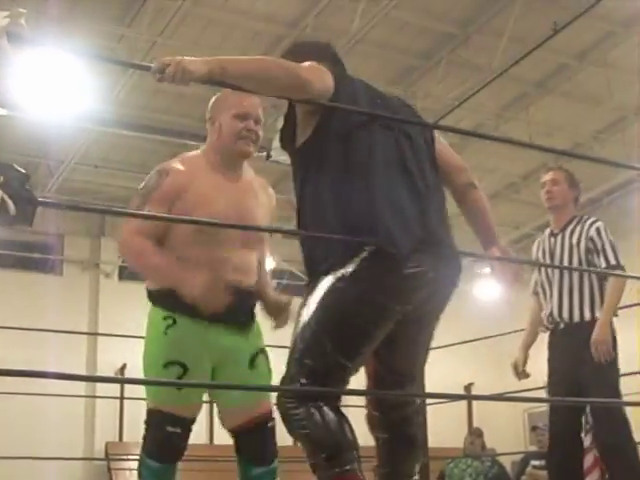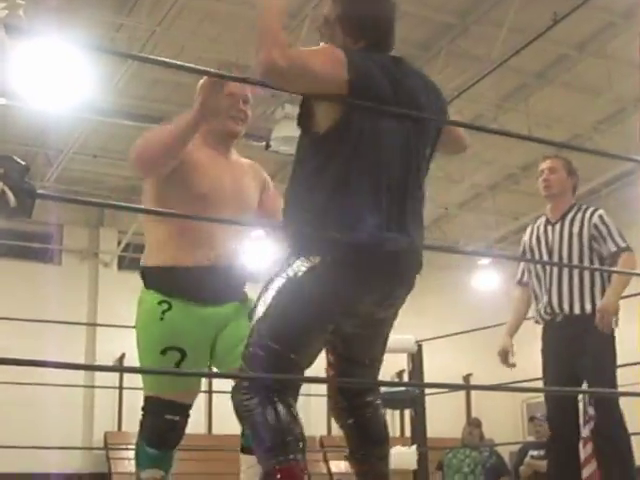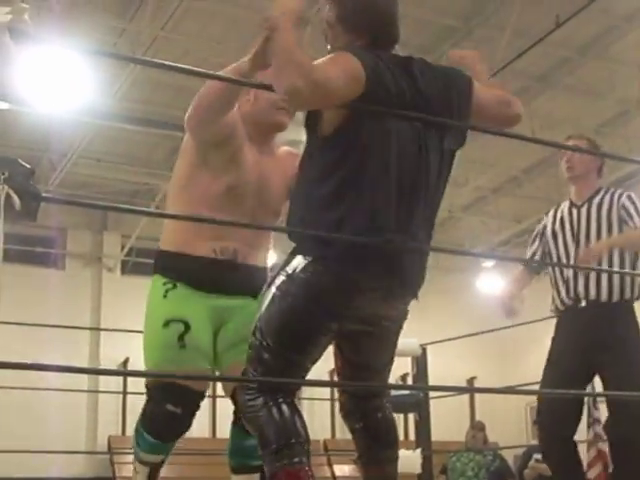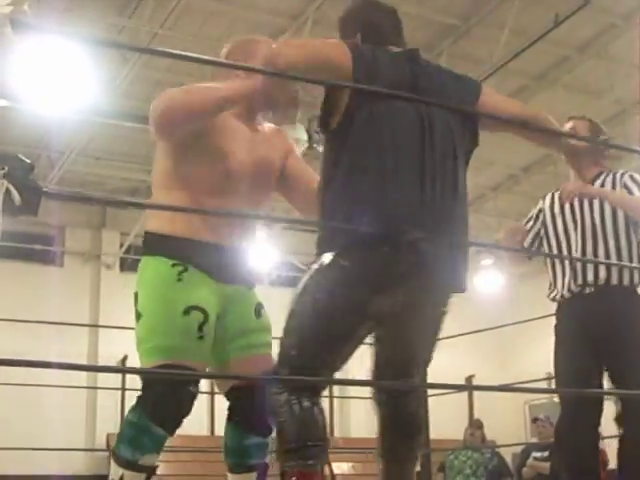
dt=0.3s
person 1, frame 1
left shoulder: (318, 81)
right shoulder: (399, 110)
left elbow: (287, 76)
right elbow: (464, 180)
left wrist: (207, 66)
right wrist: (493, 245)
left hip: (369, 263)
right hip: (430, 266)
left knee: (304, 396)
right knee: (396, 403)
person 1, frame 2
left shoulder: (344, 67)
right shoulder: (423, 90)
left elbow: (277, 63)
right elbow: (457, 142)
left hip: (334, 259)
right hip: (396, 263)
left knee: (258, 385)
right knee: (355, 391)
person 1, frame 3
left shoulder: (357, 72)
right shoulder: (448, 86)
left elbow: (295, 88)
right elbow: (509, 110)
right wrist: (476, 72)
left hip: (335, 261)
right hip: (398, 274)
left knee: (263, 385)
right knee: (366, 396)
person 1, frame 4
left shoulder: (355, 63)
right shoulder: (457, 89)
left elbow: (282, 58)
right elbow: (530, 121)
left hip: (364, 254)
right hip: (434, 265)
left knee: (294, 381)
right knee: (400, 388)
person 2, frame 1
left shoulder: (264, 193)
right shoulder: (175, 176)
right elbow: (130, 239)
left wrist: (272, 298)
right wrist: (183, 281)
left hip: (241, 325)
right hip: (181, 321)
left knee: (257, 431)
right knee: (168, 428)
person 2, frame 2
left shoulder: (253, 174)
right shoulder: (176, 150)
left elbow: (284, 224)
right elbow: (142, 157)
right wrist: (200, 111)
left hip: (233, 303)
right hip: (174, 302)
right knee: (167, 413)
person 2, frame 3
left shoulder: (291, 164)
right shoulder: (221, 128)
right elbow: (204, 107)
right wrist: (252, 62)
left hip: (245, 296)
right hip: (183, 285)
right knee: (173, 402)
person 2, frame 4
left shoulder: (276, 142)
right shoulder: (207, 119)
left elbow: (316, 201)
right elbow: (165, 113)
right wrist: (244, 86)
left hip: (235, 281)
right hip: (176, 267)
left knee: (258, 397)
right knee: (170, 390)
person 3, frame 1
left shoulder: (592, 229)
right shoulder: (540, 245)
left wrist: (603, 324)
right wrist: (524, 348)
left hip: (592, 335)
right hip: (559, 340)
left knee: (607, 418)
right knee: (561, 429)
person 3, frame 2
left shoulder: (592, 217)
right shoulder: (532, 234)
left elbow: (627, 258)
right elbow: (525, 290)
left wrist: (612, 295)
right wrist: (508, 334)
left hip: (591, 327)
right hip: (554, 333)
left knee: (605, 411)
right knee: (559, 420)
person 3, frame 3
right shoulder: (553, 217)
right elbow: (530, 265)
left wrist: (609, 245)
right wrist: (512, 292)
right hip: (571, 321)
right knee: (552, 415)
person 3, frame 4
right shoulder: (550, 204)
right elbow: (520, 249)
left wrist: (595, 191)
right wrist: (510, 238)
right hip: (572, 311)
right knee: (575, 415)
